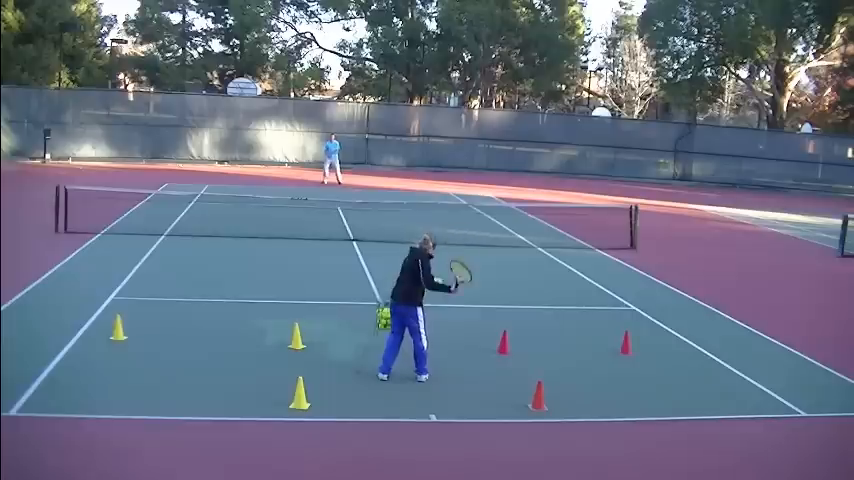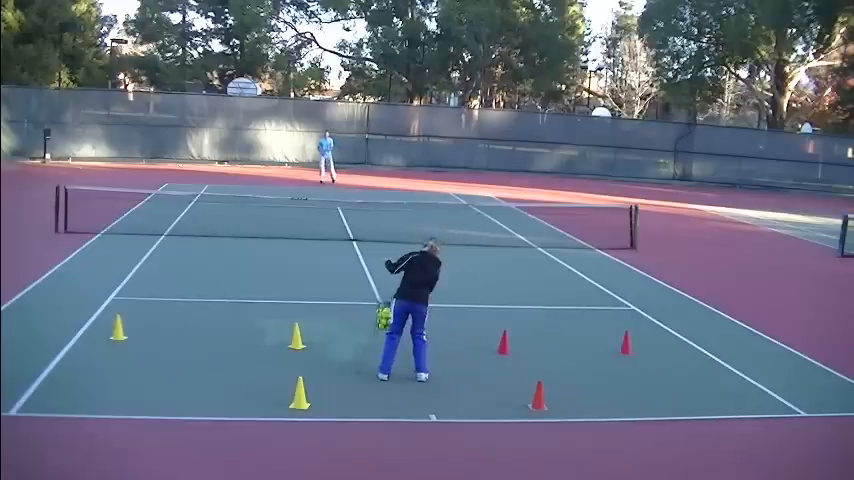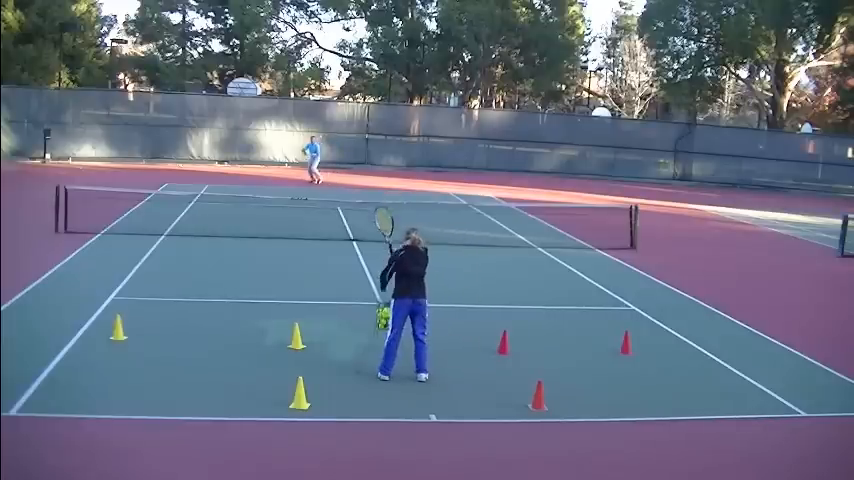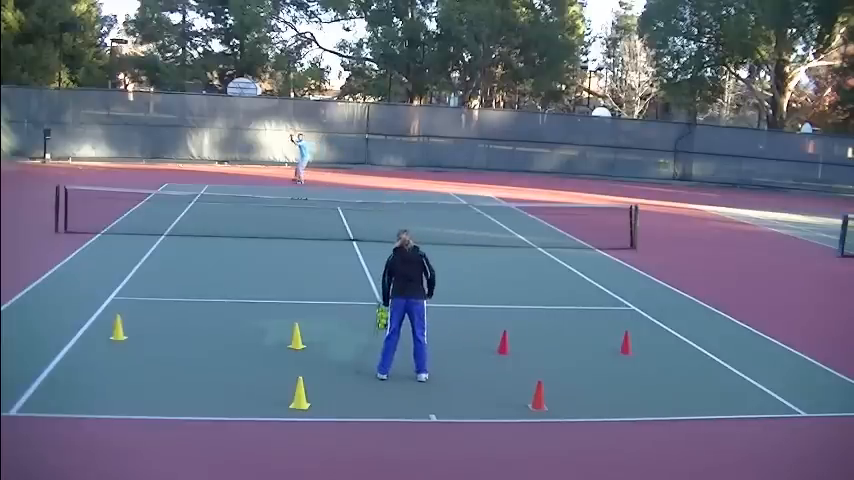
dt=0.5s
person 1, frame 1
left shoulder: (412, 256)
right shoulder: (422, 259)
right elbow: (429, 284)
right wrist: (449, 288)
left hip: (396, 301)
right hip: (411, 304)
left knee: (395, 335)
right knee: (419, 338)
left ankle: (384, 371)
right ankle: (421, 373)
person 1, frame 2
left shoulder: (413, 256)
right shoulder: (436, 266)
left elbow: (394, 269)
left wrist: (388, 262)
left hip: (402, 300)
right hip: (421, 304)
left knee: (393, 334)
right knee: (419, 336)
left ankle: (384, 371)
right ankle: (421, 372)
person 1, frame 3
left shoulder: (399, 254)
right shoulder: (424, 255)
left elbow: (386, 275)
left wrist: (383, 285)
left hip: (401, 299)
right hip: (420, 299)
left knee: (393, 335)
right knee: (420, 336)
left ankle: (385, 372)
right ankle: (422, 372)
person 1, frame 4
left shoulder: (392, 258)
right shoulder: (420, 255)
left elbow: (386, 282)
right elbow: (431, 275)
left wrist: (386, 302)
right wrist: (430, 293)
left hip: (397, 299)
right hip: (417, 299)
left knee: (392, 335)
right knee: (419, 335)
left ankle: (383, 370)
right ankle: (421, 372)
